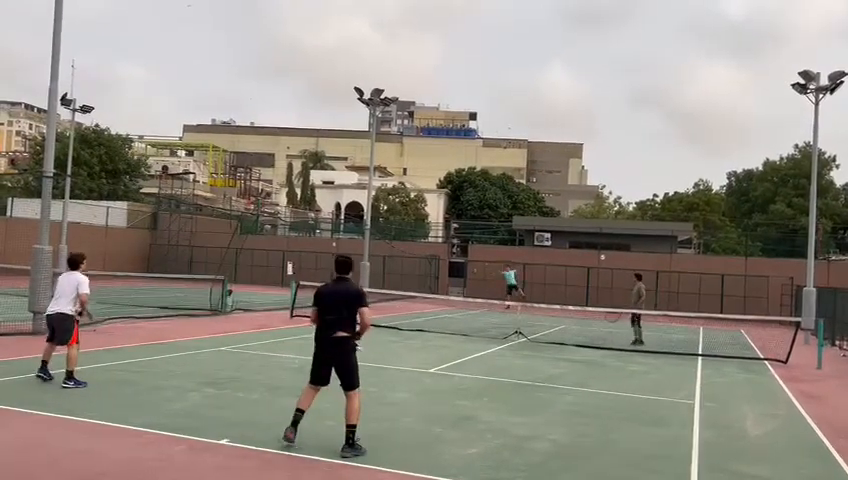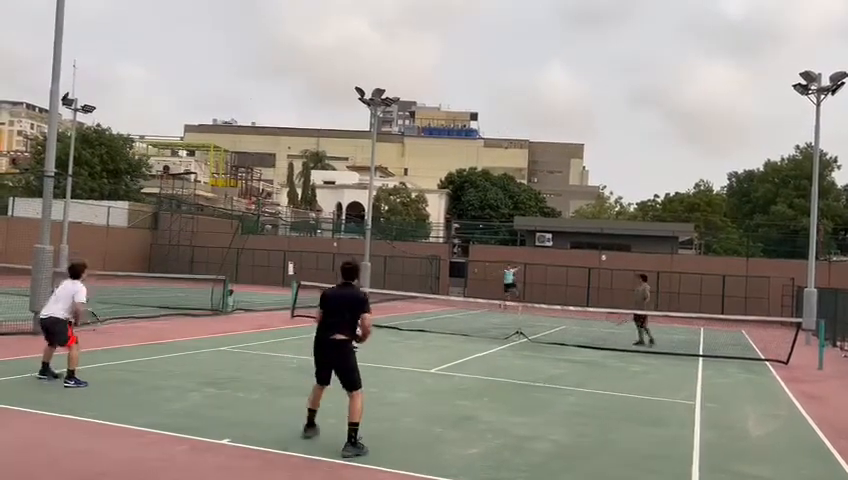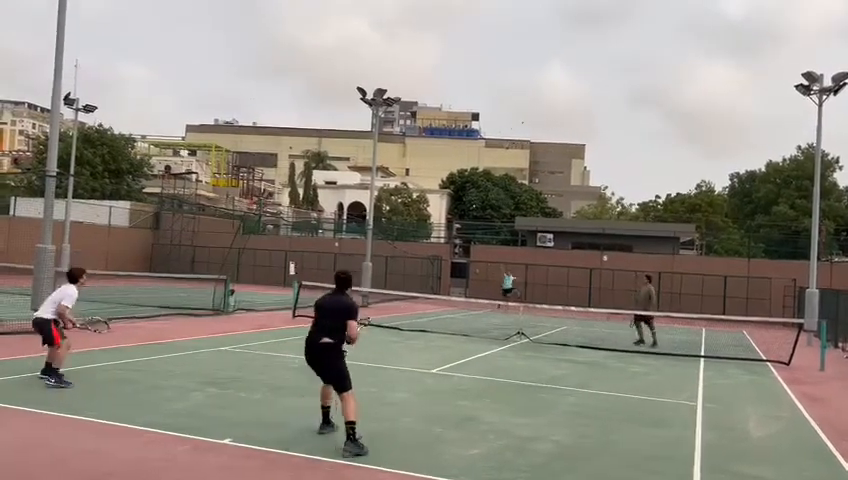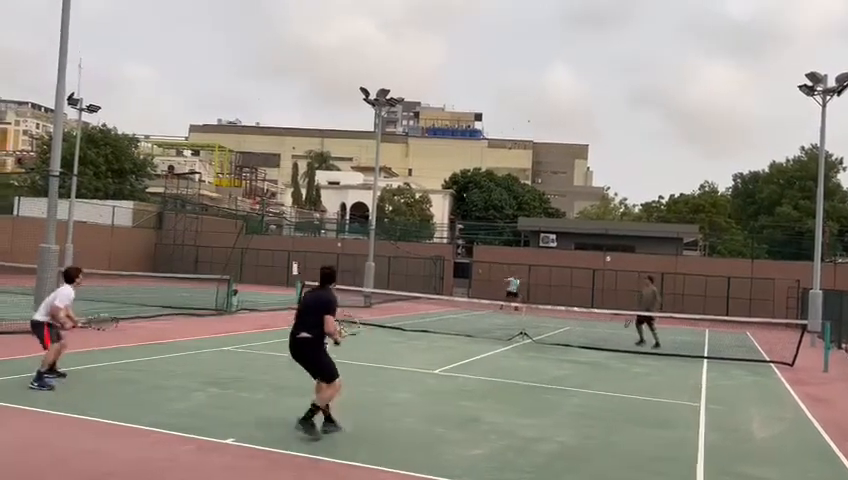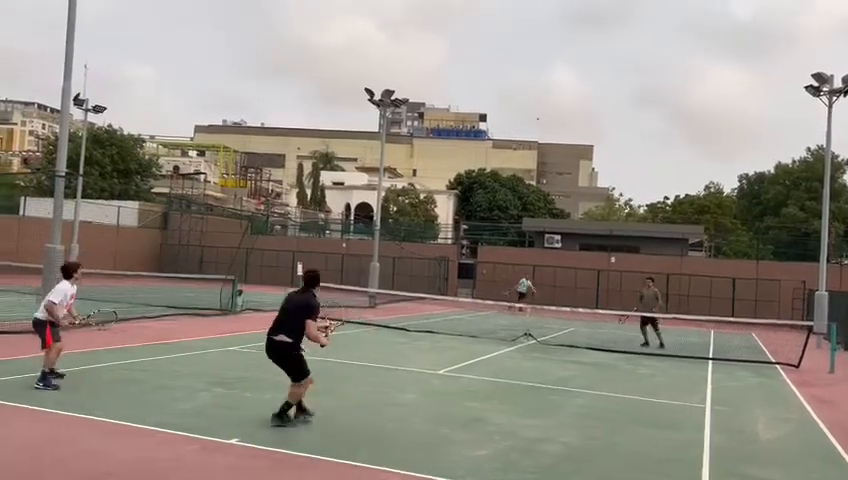
dt=0.2s
person 1, frame 1
left shoulder: (322, 290)
right shoulder: (357, 291)
left elbow: (314, 319)
right elbow: (366, 322)
right wrist: (357, 334)
left hip: (322, 343)
right hip: (344, 344)
left knee: (312, 387)
right knee: (353, 394)
left ankle: (293, 426)
right ankle: (350, 444)
person 1, frame 2
left shoulder: (327, 294)
right shoulder: (360, 296)
right elbow: (366, 327)
right wrist: (361, 338)
left hip: (320, 344)
right hip: (342, 346)
left knee: (320, 384)
right knee: (355, 394)
left ankle: (310, 425)
right ankle: (352, 442)
person 1, frame 3
left shoulder: (321, 300)
right shoulder: (349, 304)
right elbow: (352, 334)
right wrist: (350, 340)
left hip: (311, 348)
right hip: (330, 350)
left knee: (328, 382)
right knee: (347, 395)
left ankle: (326, 422)
right ankle: (351, 440)
person 1, frame 4
left shoulder: (308, 294)
right shoulder: (330, 298)
right elbow: (329, 329)
left wrist: (332, 330)
right wrist: (337, 338)
left hip: (295, 343)
right hip: (311, 344)
left knee: (322, 379)
right knee: (334, 384)
left ankle: (328, 421)
right ankle: (307, 420)
person 1, frame 5
left shoulder: (292, 296)
right shoulder: (312, 303)
right elbow: (310, 333)
left wrist: (316, 331)
right wrist: (322, 340)
left hip: (272, 343)
right hip: (286, 346)
left knee: (300, 376)
right knee: (303, 381)
left ankle: (300, 410)
right ankle: (281, 415)
person 2, frame 1
left shoulder: (62, 276)
right shoulder: (82, 278)
right elbow: (83, 299)
right wrist: (83, 310)
left hip: (51, 313)
right hip: (65, 315)
left knee: (51, 342)
right knee: (73, 345)
left ankle: (43, 369)
right ankle: (69, 379)
person 2, frame 2
left shoulder: (65, 284)
right shoulder: (80, 288)
right elbow: (78, 308)
left wrist: (72, 316)
right wrist: (77, 320)
left hip: (44, 317)
right hip: (56, 319)
left knee: (52, 343)
right knee: (74, 346)
left ankle: (44, 370)
right ankle: (70, 378)
person 2, frame 3
left shoulder: (66, 288)
right shoulder: (72, 292)
right elbow: (61, 310)
left wrist: (71, 321)
right wrist: (66, 323)
left hip: (39, 318)
right hip: (46, 320)
left knee: (55, 343)
right knee: (65, 344)
left ankle: (47, 370)
right ankle: (53, 376)
person 2, frame 4
left shoulder: (67, 289)
right shoulder: (67, 292)
left elbow: (66, 309)
right elbow: (54, 312)
left wrist: (74, 321)
right wrist: (63, 324)
left hip: (43, 321)
right hip: (42, 322)
left knee: (61, 344)
right knee: (54, 348)
left ankle: (51, 370)
right ankle: (37, 380)
person 2, frame 5
left shoulder: (72, 287)
right shoulder: (63, 287)
left elbow: (68, 304)
right elbow: (48, 306)
left wrist: (75, 316)
right wrist: (59, 320)
left hip: (49, 320)
right hip: (43, 320)
left knee: (55, 346)
right knee: (57, 347)
left ankle: (50, 370)
right ankle: (42, 379)
